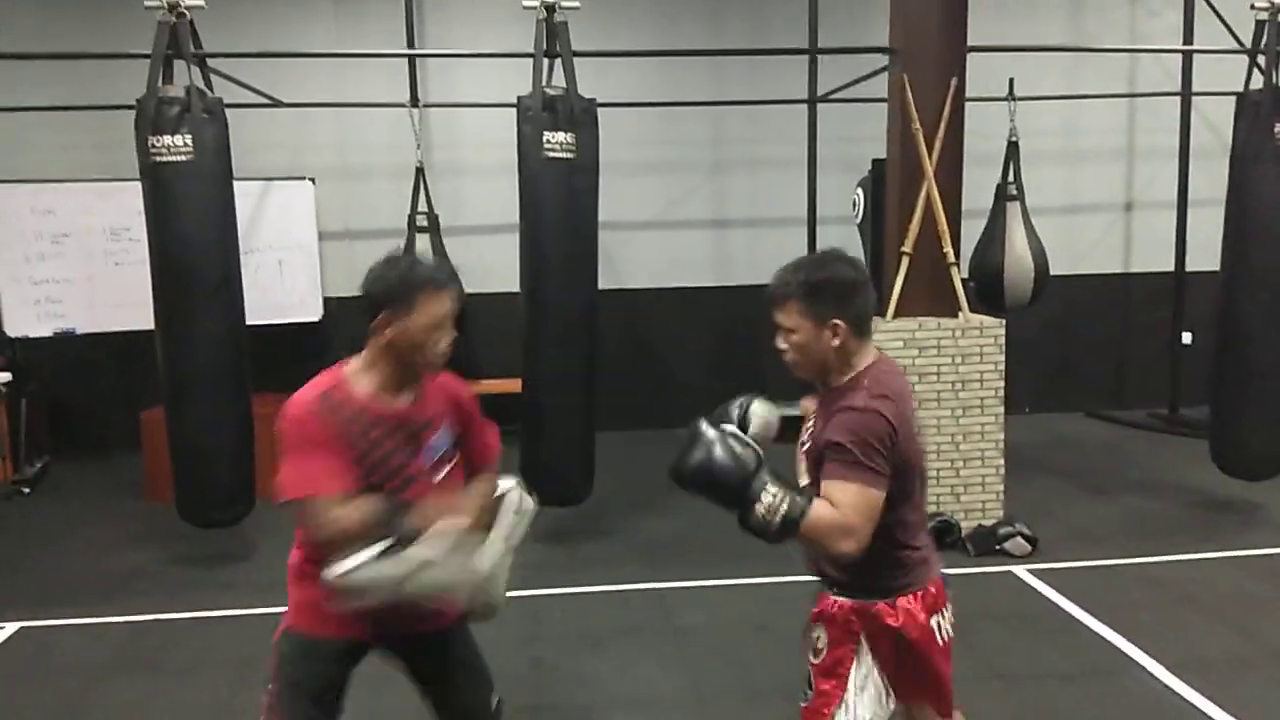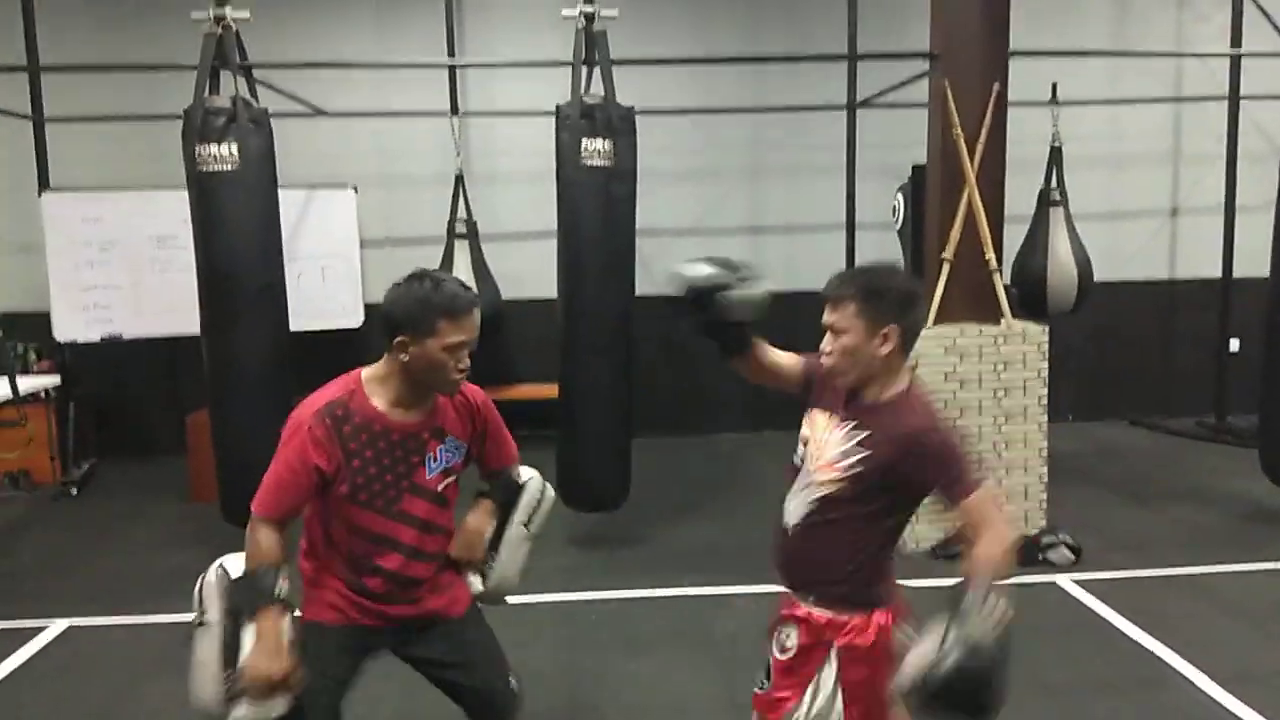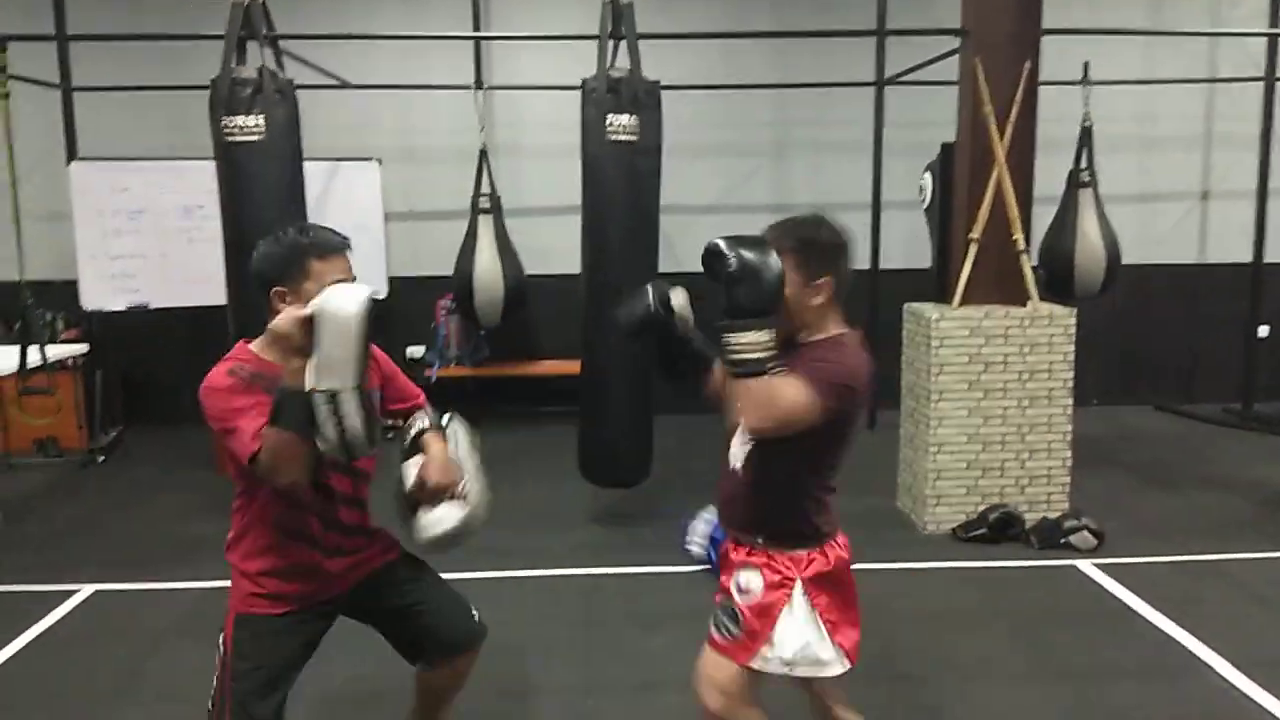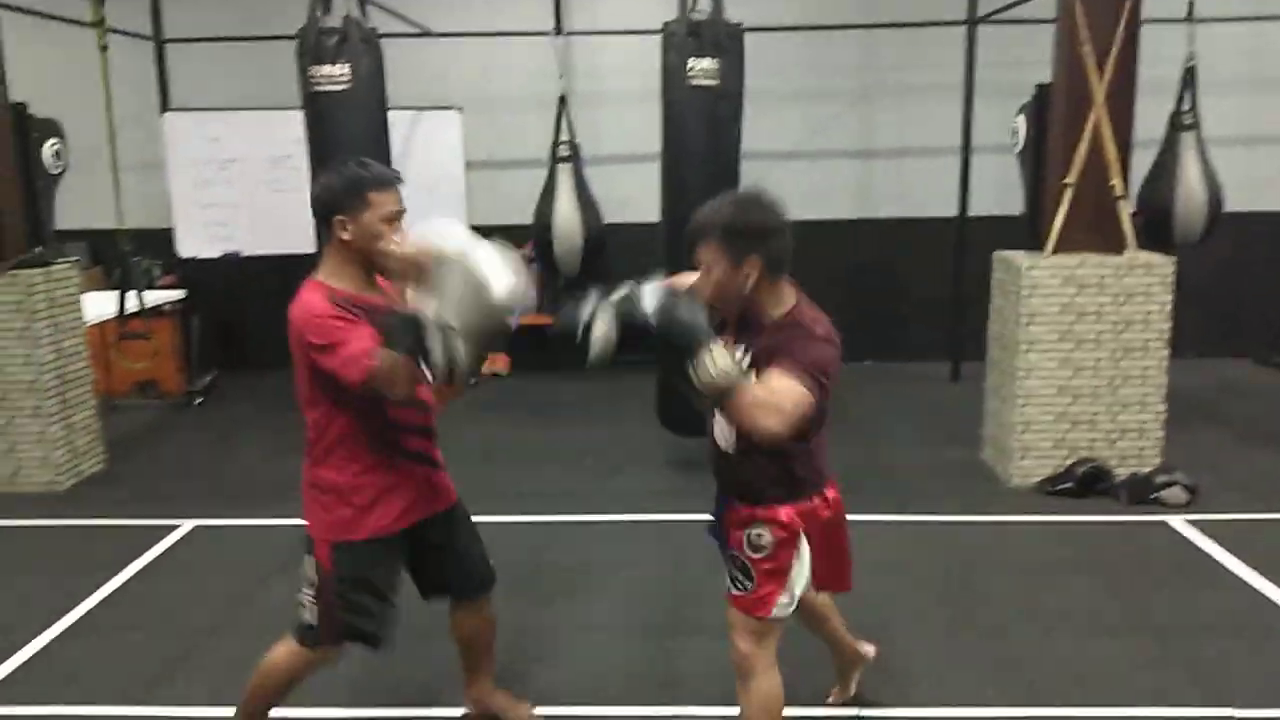
dt=0.5s
person 1, frame 1
left shoulder: (450, 395)
right shoulder: (312, 409)
left elbow: (487, 470)
right elbow: (327, 525)
left wrist: (469, 510)
right wrist: (425, 516)
left hip: (420, 602)
right hip: (329, 610)
person 1, frame 2
left shoulder: (469, 405)
right shoulder: (321, 420)
left elbow: (506, 468)
right elbow: (264, 523)
left wrist: (481, 515)
right wrist: (269, 634)
left hip: (434, 599)
right hip: (338, 605)
person 1, frame 3
left shoulder: (360, 355)
right shoulder: (229, 382)
left elbow: (415, 407)
right elbow: (286, 474)
left wrist: (436, 450)
right wrist: (294, 371)
left hip: (365, 555)
right hip: (275, 581)
left knee: (461, 638)
person 1, frame 4
left shoulder: (379, 286)
right shoulder: (315, 310)
left elbow: (415, 367)
right elbow: (391, 381)
right wrist: (406, 290)
left hip: (422, 485)
right hip: (353, 503)
left knee: (475, 588)
right knee: (319, 644)
person 2, frame 1
left shoulder: (864, 414)
right shoulder: (841, 375)
left elbow: (844, 535)
right elbow: (828, 426)
left wrist: (752, 489)
left hip: (877, 610)
right hip: (903, 592)
person 2, frame 2
left shoulder: (922, 426)
right shoulder: (837, 376)
left elbow: (993, 531)
right elbow: (770, 366)
right wrist: (732, 330)
left hip: (839, 616)
person 2, frame 3
left shoulder: (839, 365)
right shoulder: (789, 341)
left elbow: (760, 415)
right elbow: (731, 388)
left wrist: (750, 318)
right wrist: (682, 339)
left hip: (785, 558)
right hip: (747, 534)
right knee: (797, 648)
person 2, frame 4
left shoulder: (812, 341)
right shoulder: (740, 296)
left elbow: (768, 421)
right elbow: (676, 288)
left wrist: (695, 345)
left hip: (779, 511)
right hip: (747, 494)
left knee: (751, 650)
right knee: (786, 590)
right ankle: (849, 653)
